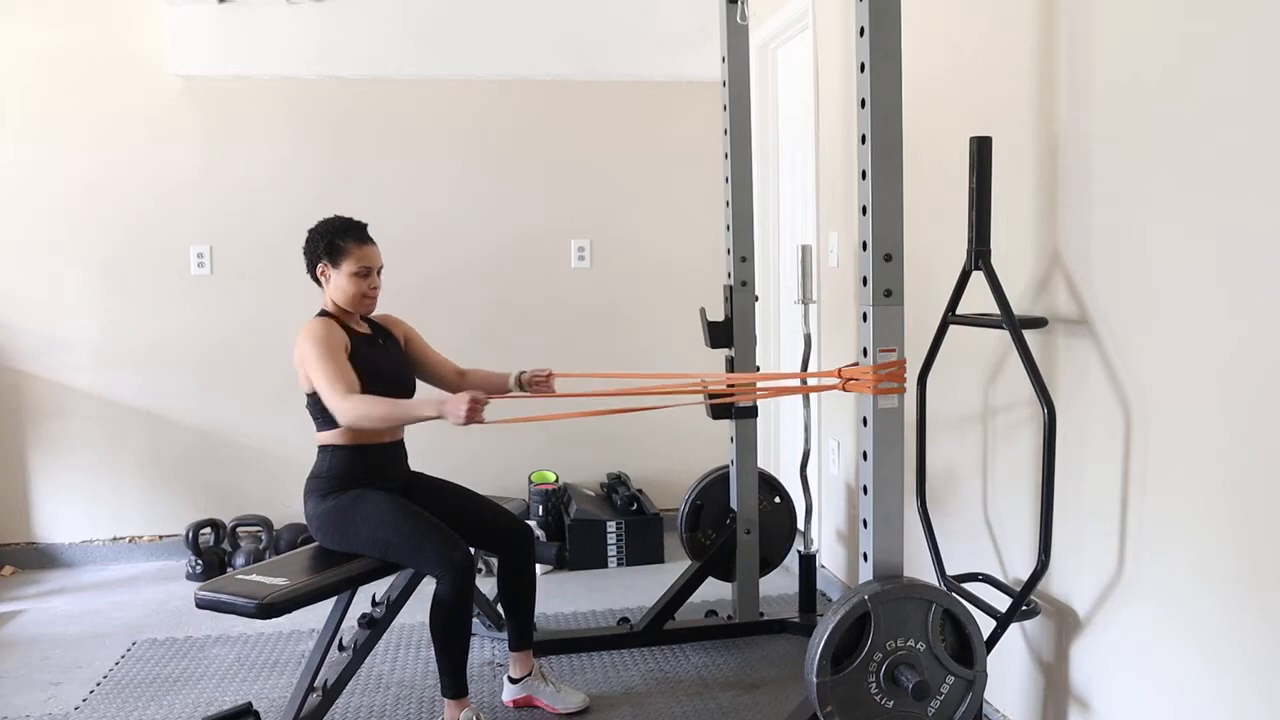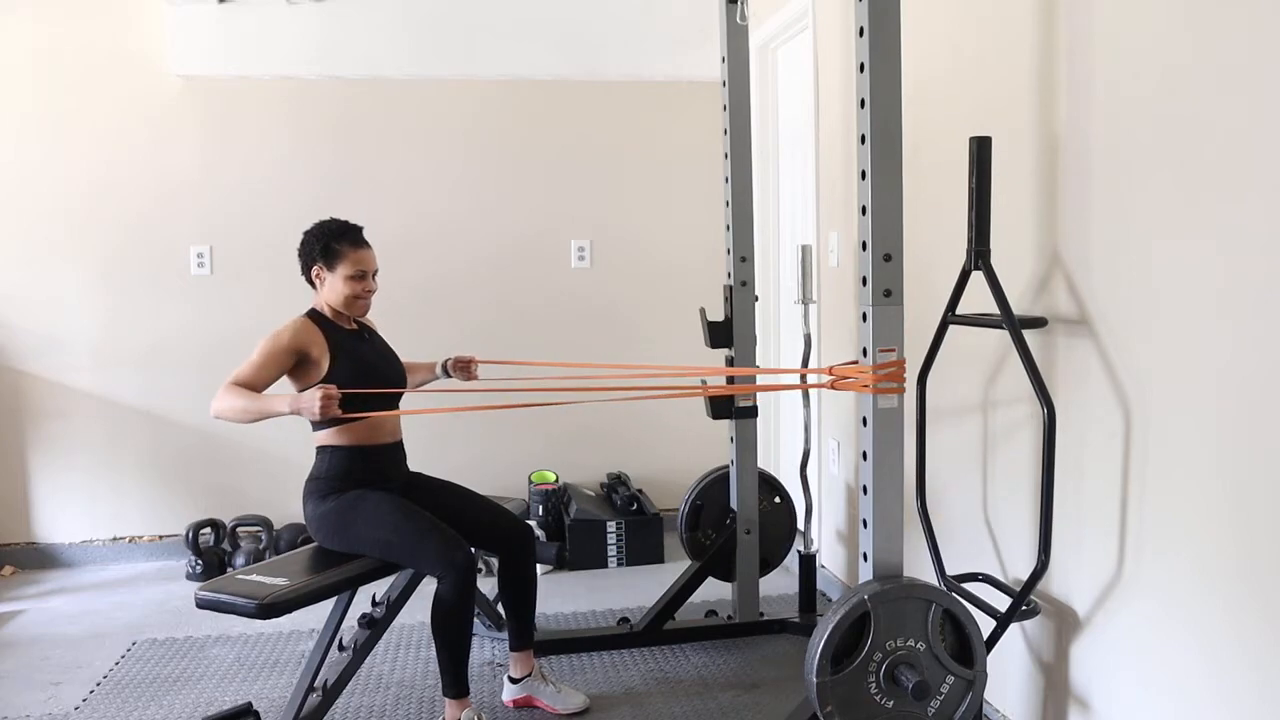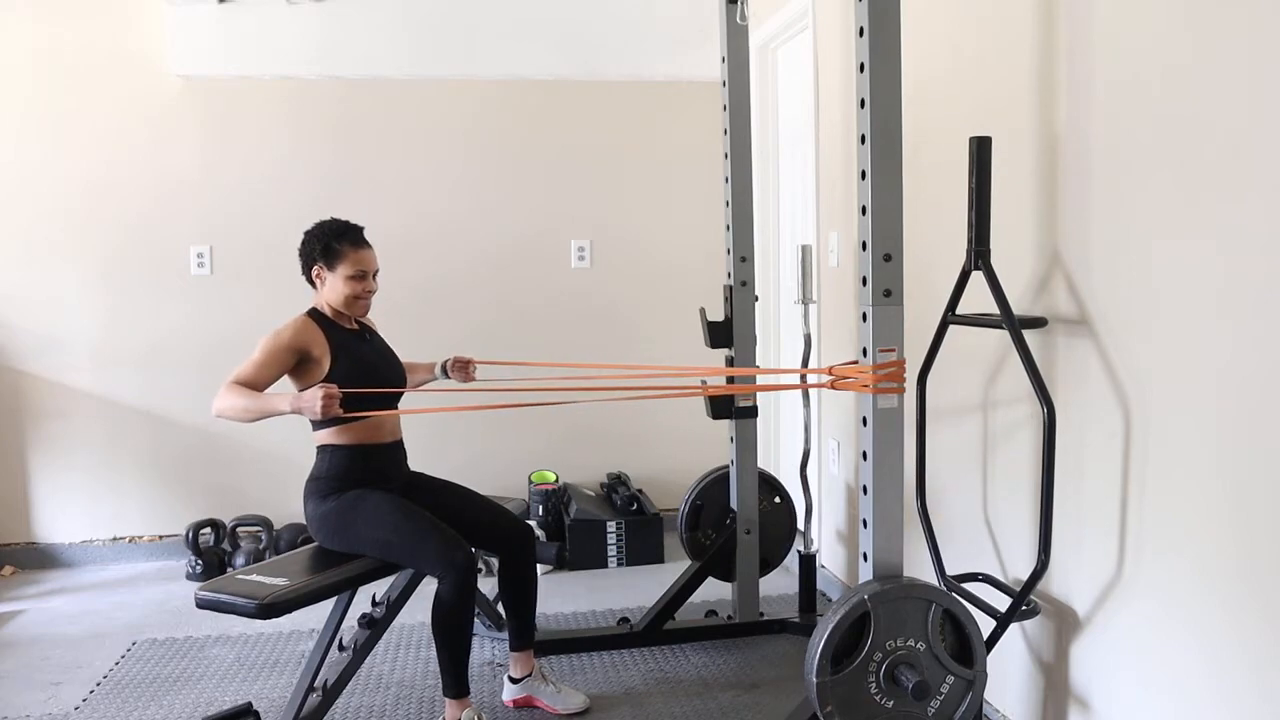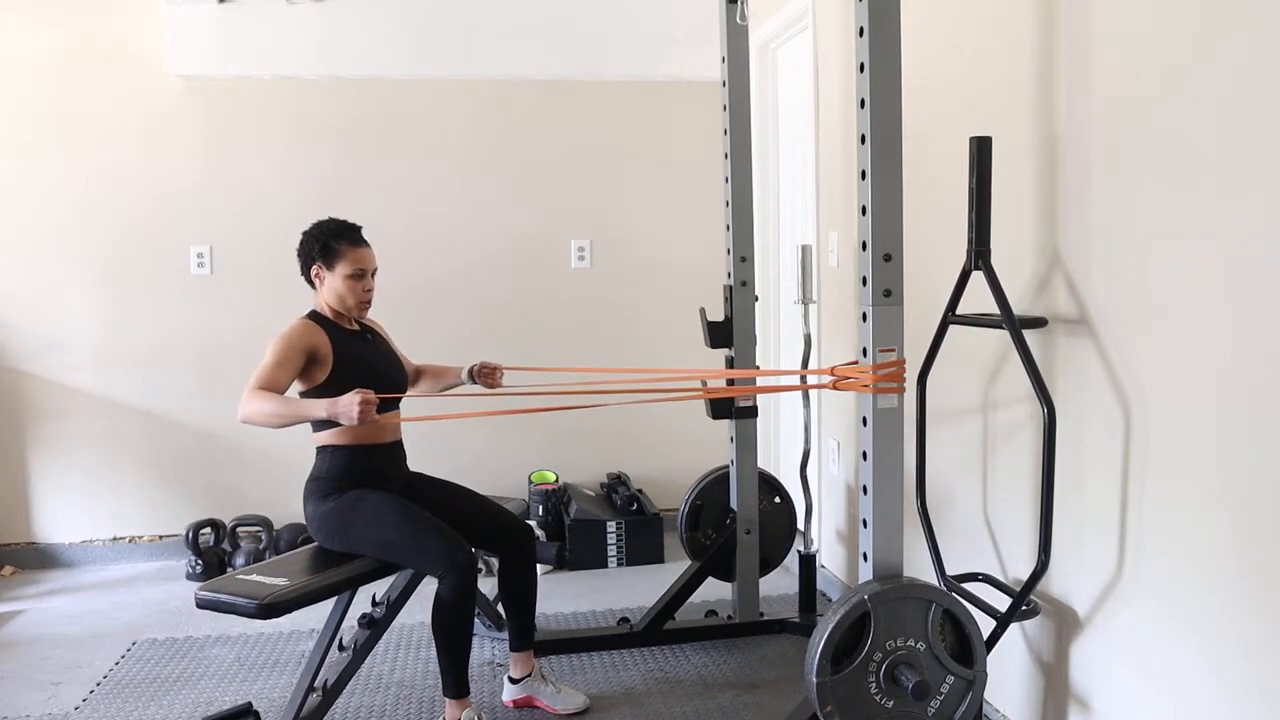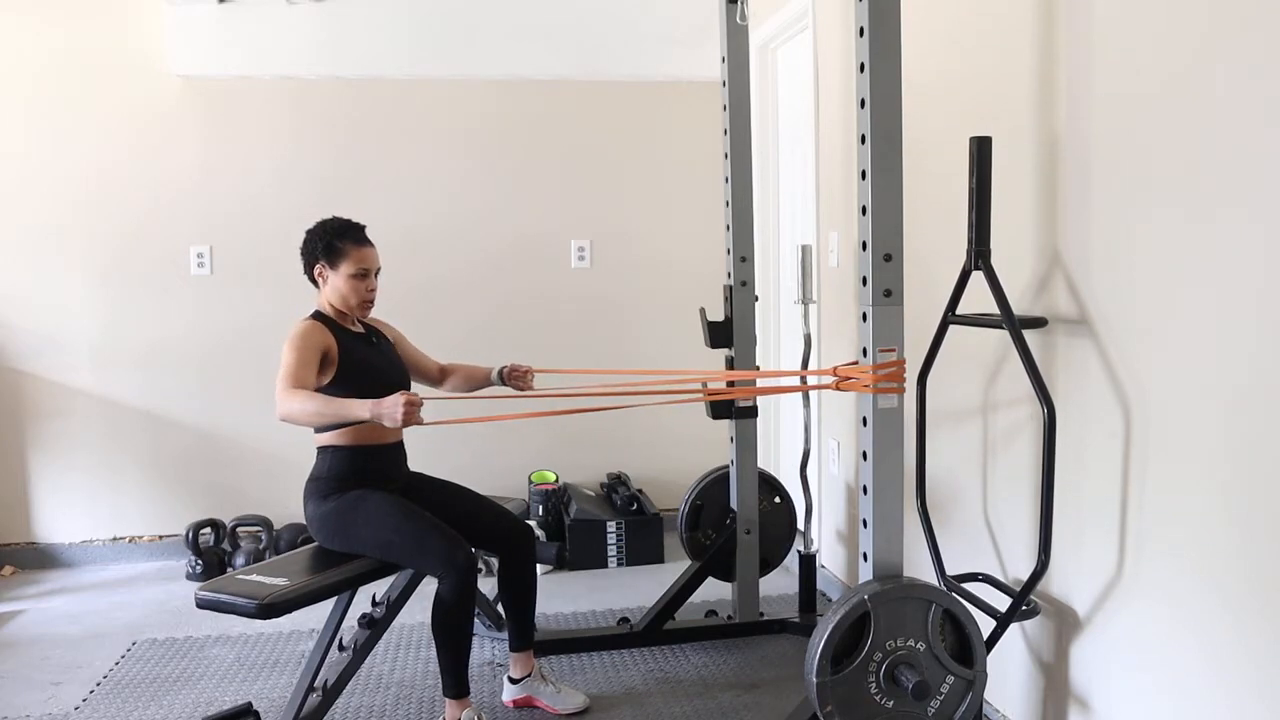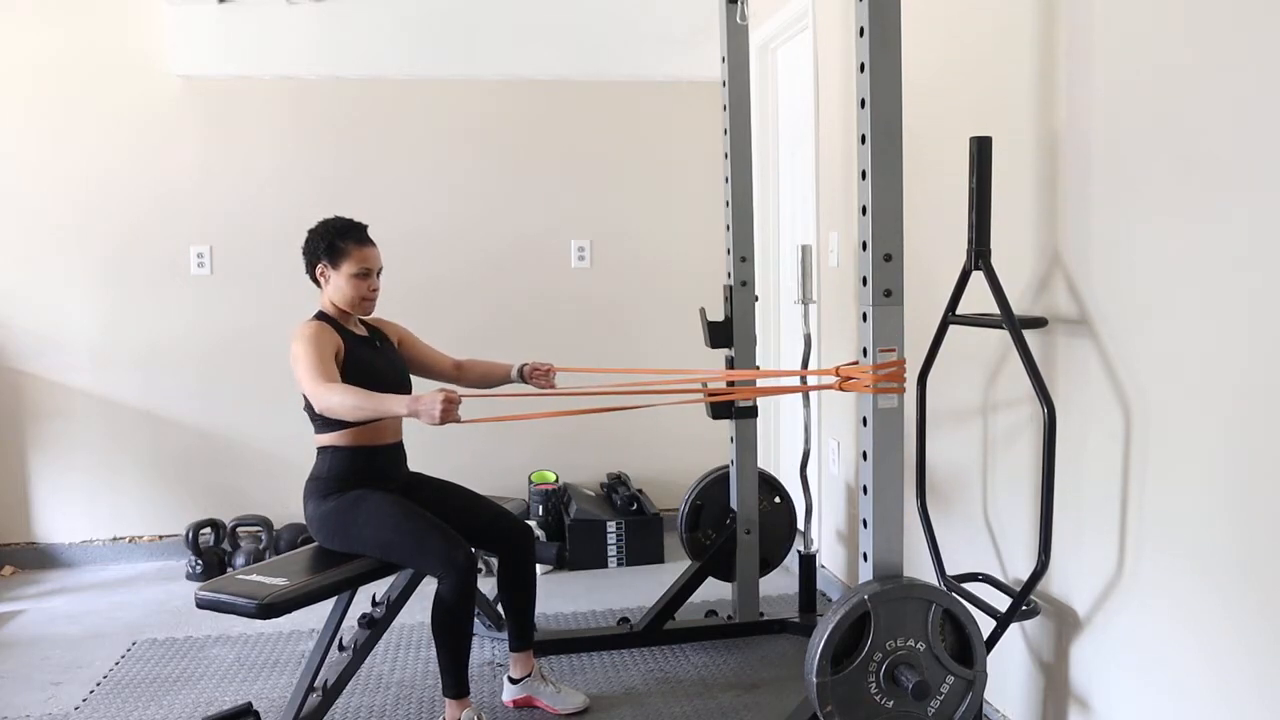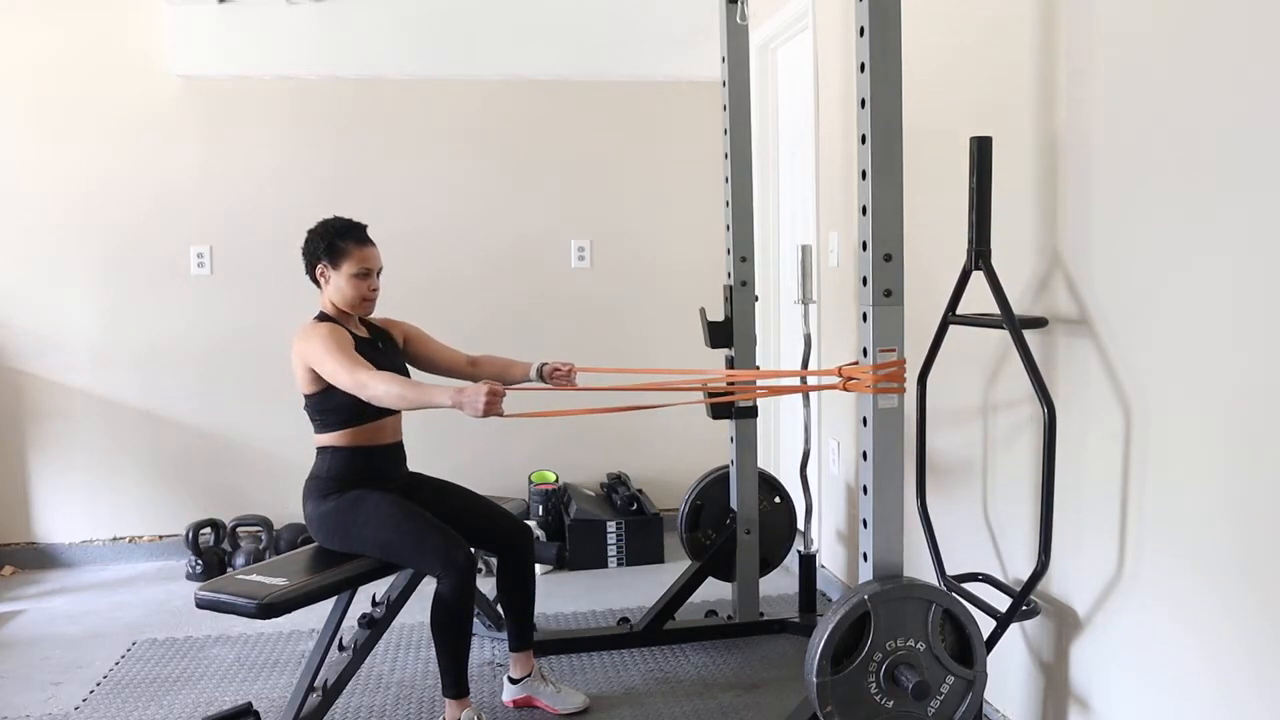
dt=0.5s
person 1, frame 1
left shoulder: (391, 328)
right shoulder: (321, 334)
left elbow: (456, 378)
right elbow: (350, 411)
left wrist: (514, 382)
right wrist: (439, 408)
left hip: (397, 478)
right hip: (342, 494)
left knee: (515, 536)
right knee: (453, 562)
left ankle: (522, 677)
person 1, frame 2
left shoulder: (365, 329)
right shoulder: (300, 335)
right elbow: (224, 402)
left wrist: (445, 369)
right wrist: (295, 403)
left hip: (396, 479)
right hip: (342, 494)
left knee: (516, 535)
right knee: (456, 562)
left ankle: (522, 676)
person 1, frame 3
left shoulder: (365, 328)
right shoulder: (300, 334)
right elbow: (226, 400)
left wrist: (441, 370)
right wrist: (296, 402)
left hip: (396, 479)
right hip: (342, 494)
left knee: (516, 536)
right knee: (455, 562)
left ankle: (523, 677)
person 1, frame 4
left shoulder: (369, 331)
right shoulder: (304, 335)
left elbow: (413, 377)
right elbow: (251, 405)
left wrist: (467, 374)
right wrist: (331, 407)
left hip: (396, 479)
right hip: (341, 494)
left knee: (516, 535)
right knee: (456, 561)
left ankle: (523, 676)
person 1, frame 5
left shoulder: (379, 332)
right shoulder: (310, 334)
left elbow: (440, 375)
right elbow: (288, 404)
left wrist: (498, 376)
right wrist: (373, 409)
left hip: (396, 479)
right hip: (342, 495)
left knee: (516, 536)
right knee: (455, 561)
left ankle: (523, 676)
person 1, frame 6
left shoulder: (385, 333)
right shoulder: (314, 335)
left elbow: (455, 370)
right elbow: (326, 397)
left wrist: (518, 373)
right wrist: (413, 405)
left hip: (396, 480)
right hip: (341, 495)
left knee: (515, 536)
right knee: (456, 561)
left ankle: (523, 677)
person 1, frame 7
left shoulder: (388, 331)
right shoulder: (317, 338)
left elbow: (467, 364)
right elbow: (372, 388)
left wrist: (537, 371)
right wrist: (457, 398)
left hip: (395, 480)
right hip: (341, 496)
left knee: (514, 536)
right knee: (455, 561)
left ankle: (522, 676)
